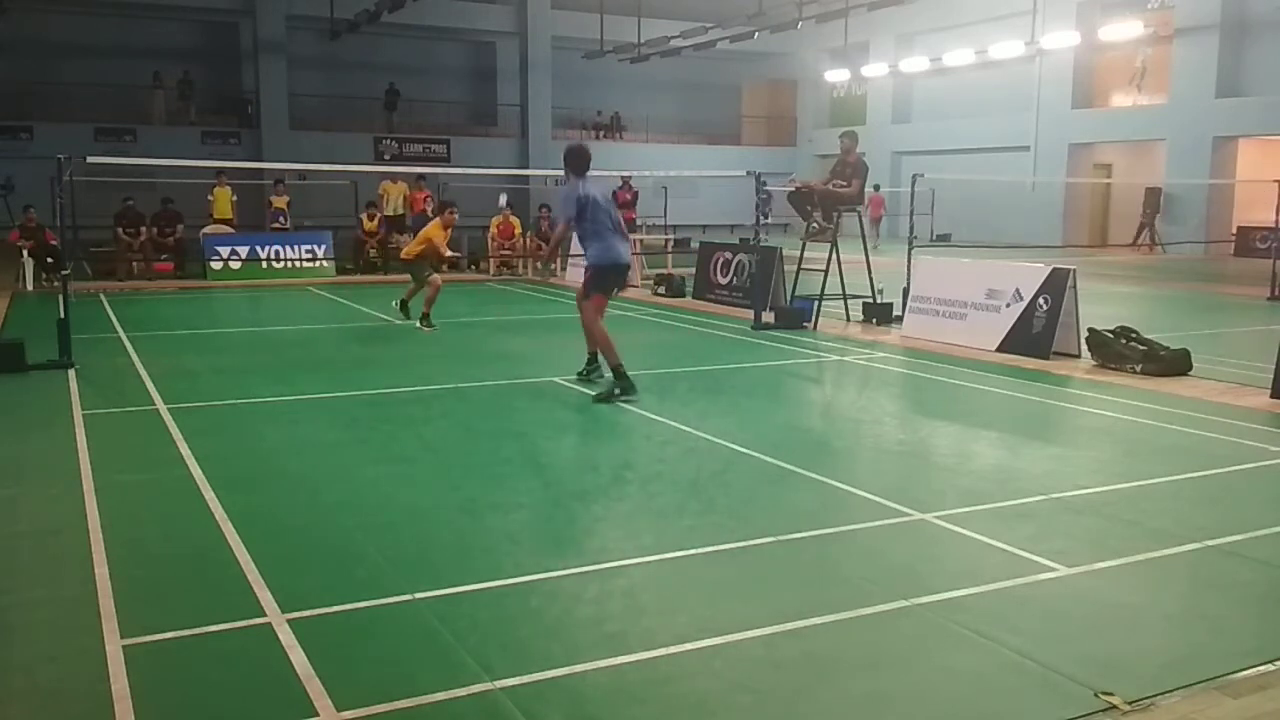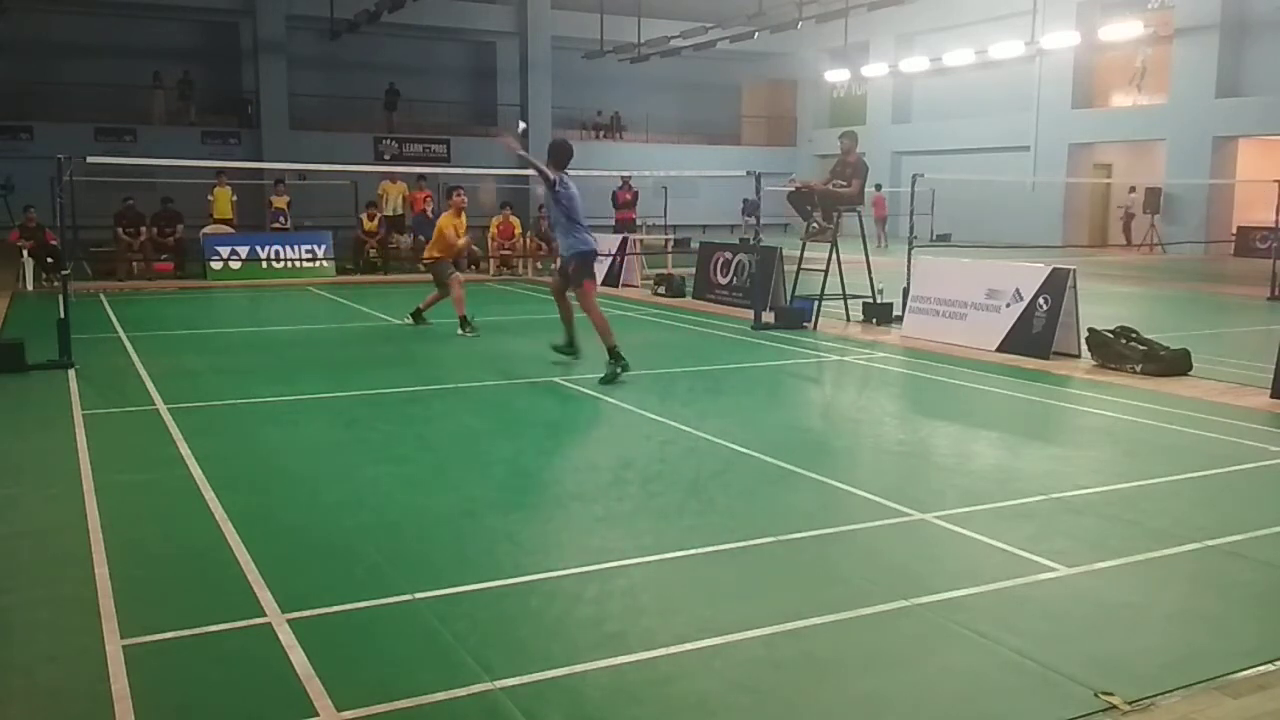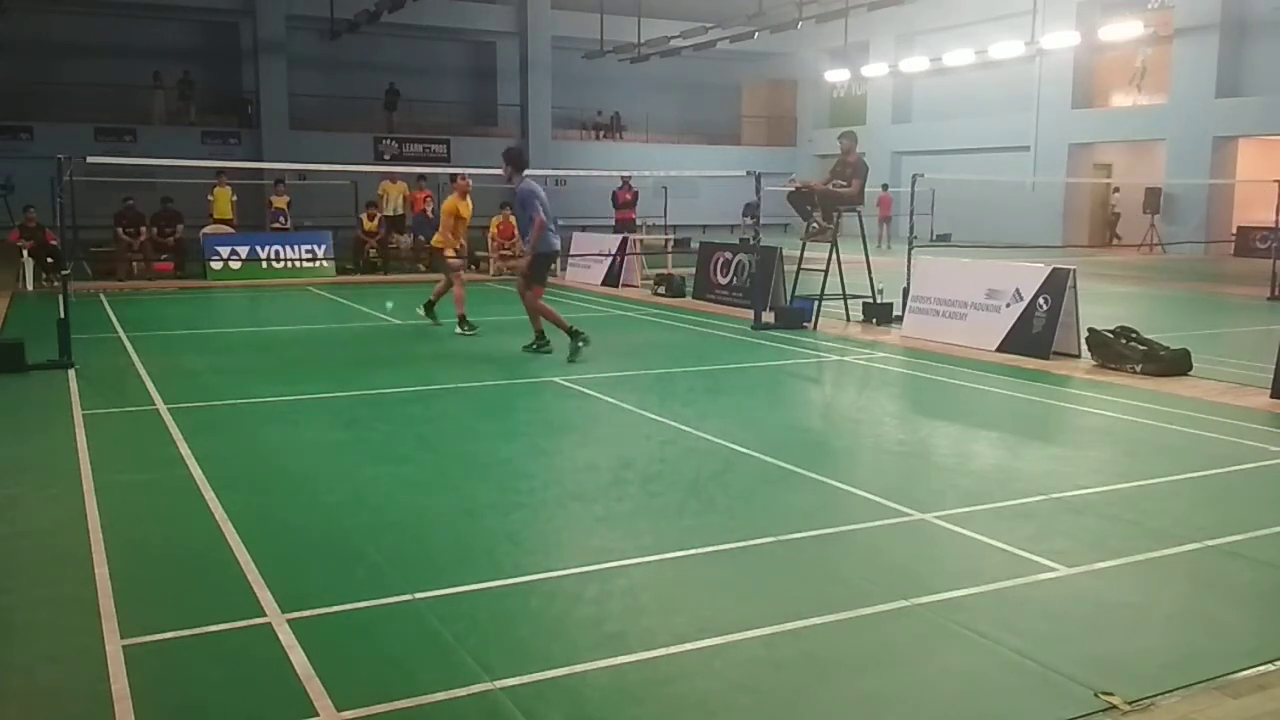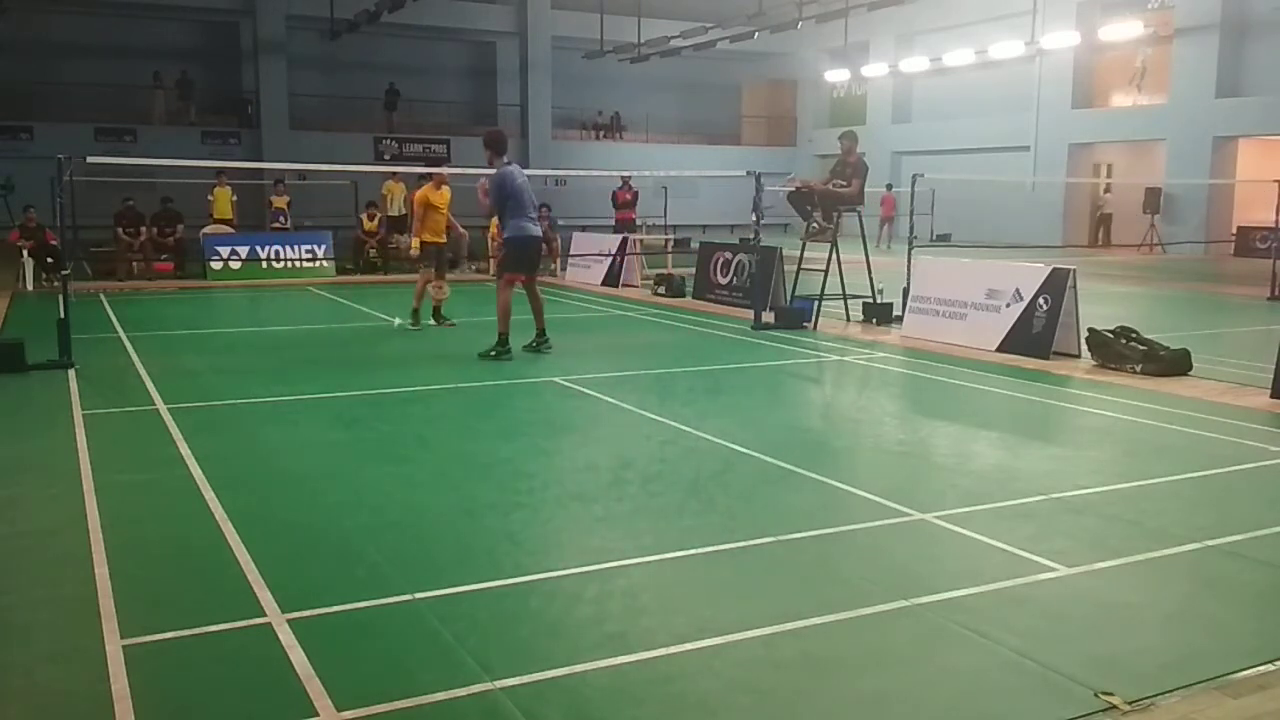
dt=0.5s
person 1, frame 1
left shoulder: (571, 191)
right shoulder: (597, 191)
left elbow: (562, 231)
right elbow: (620, 229)
left wrist: (545, 259)
left hip: (603, 260)
right hip: (618, 259)
left knee: (590, 318)
right knee: (583, 300)
left ankle: (622, 380)
right ankle: (593, 363)
person 1, frame 2
left shoulder: (557, 180)
right shoulder: (561, 182)
left elbow: (545, 174)
left wrist: (521, 153)
left hip: (579, 250)
right hip: (573, 250)
left knee: (588, 304)
right knee: (557, 290)
left ankle: (616, 358)
right ankle: (570, 342)
person 1, frame 3
left shoulder: (524, 190)
right shoulder: (528, 187)
left elbow: (540, 222)
left wrist: (528, 254)
right wrist: (528, 251)
left hip: (542, 249)
right hip: (545, 248)
left knee: (533, 300)
right knee: (523, 289)
left ankle: (576, 335)
right ankle: (540, 339)
person 1, frame 4
left shoulder: (500, 176)
right shoulder: (516, 171)
left elbow: (489, 211)
left wrist: (481, 194)
left hip: (516, 236)
right hip: (533, 234)
left knee: (504, 287)
right knee: (530, 287)
left ankle: (503, 344)
right ankle: (541, 337)
